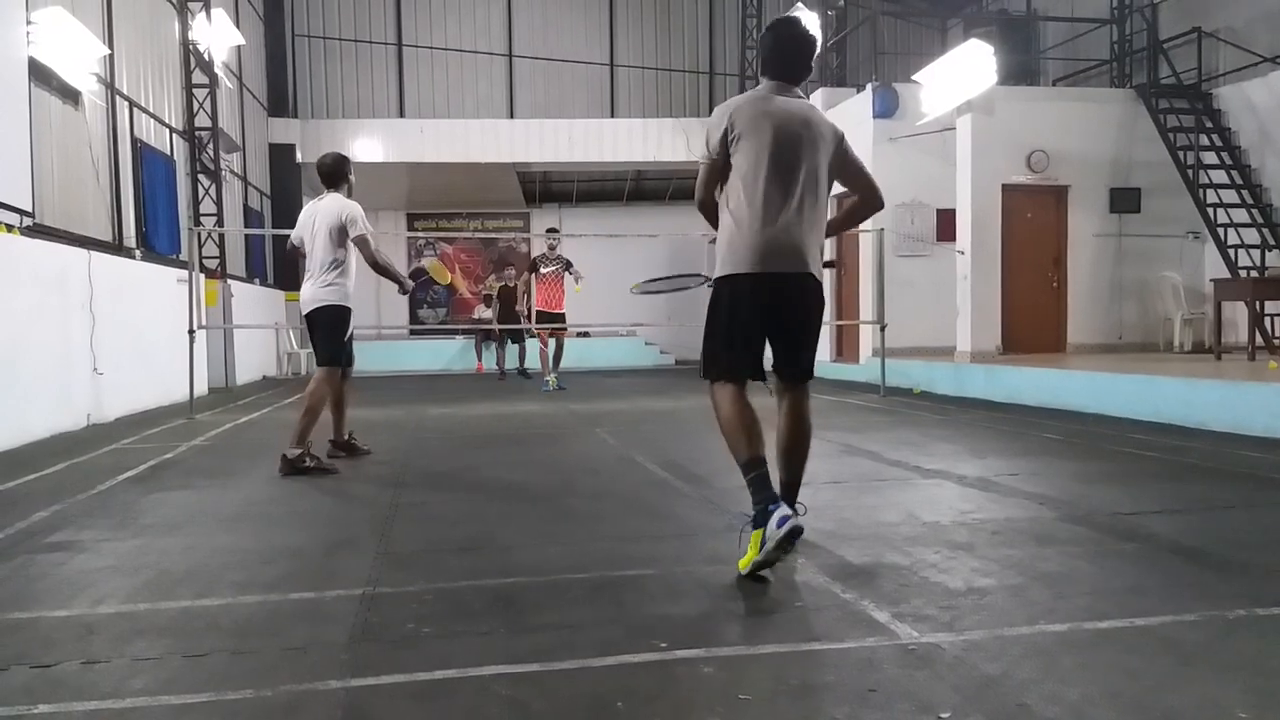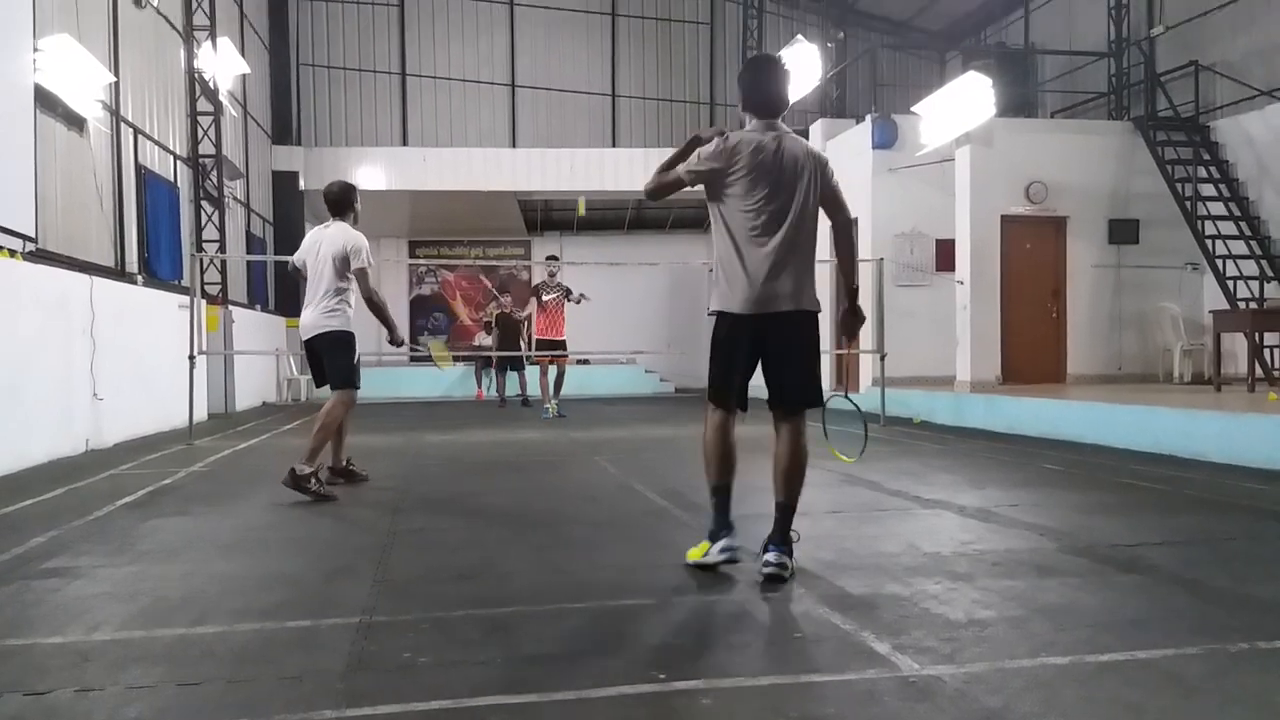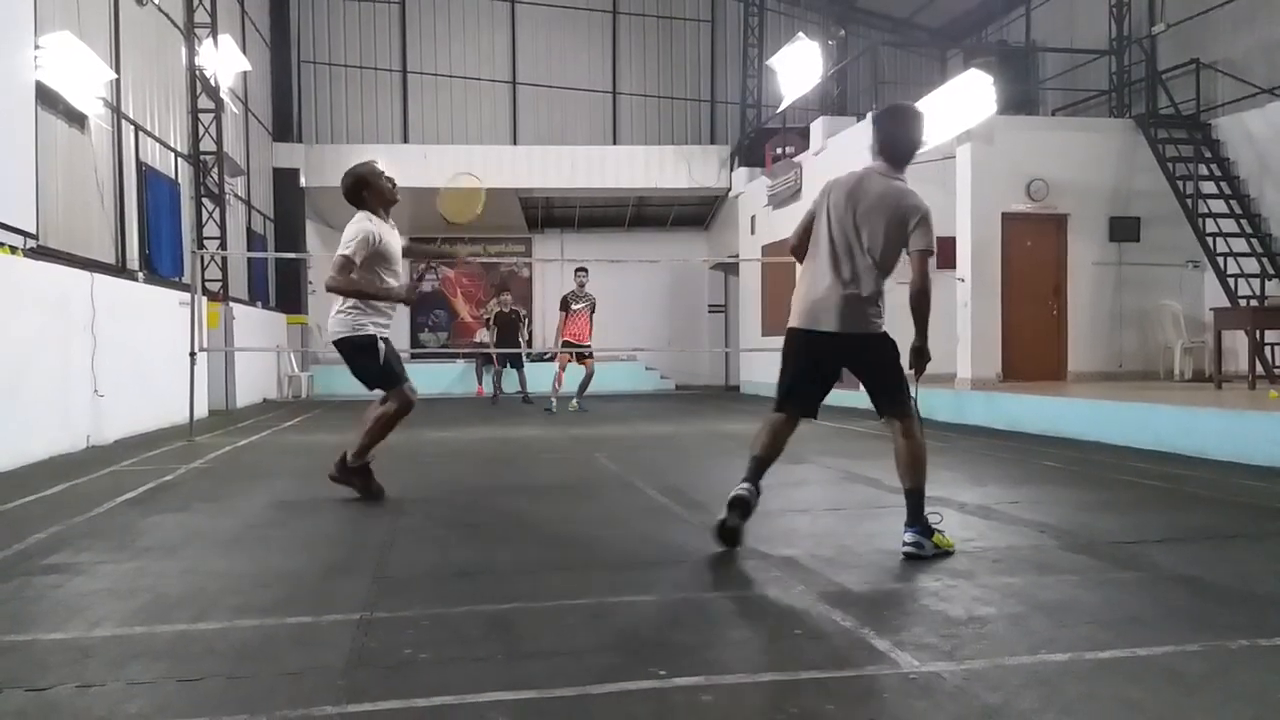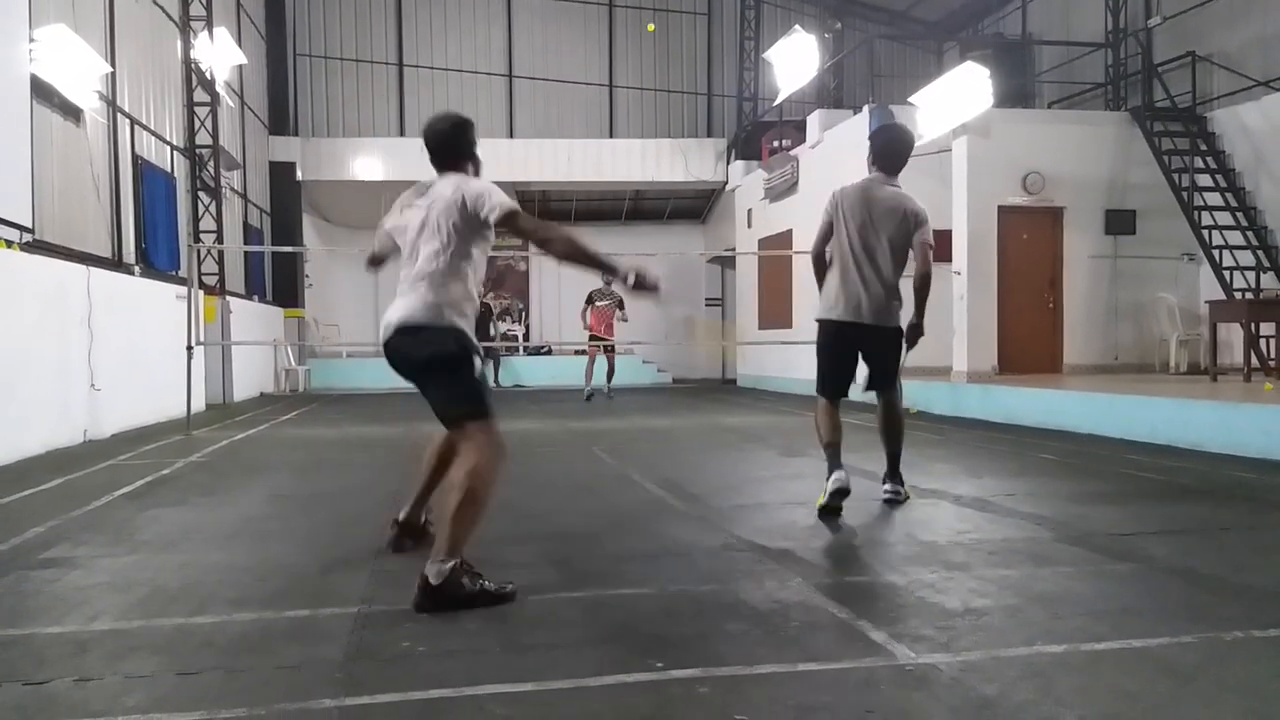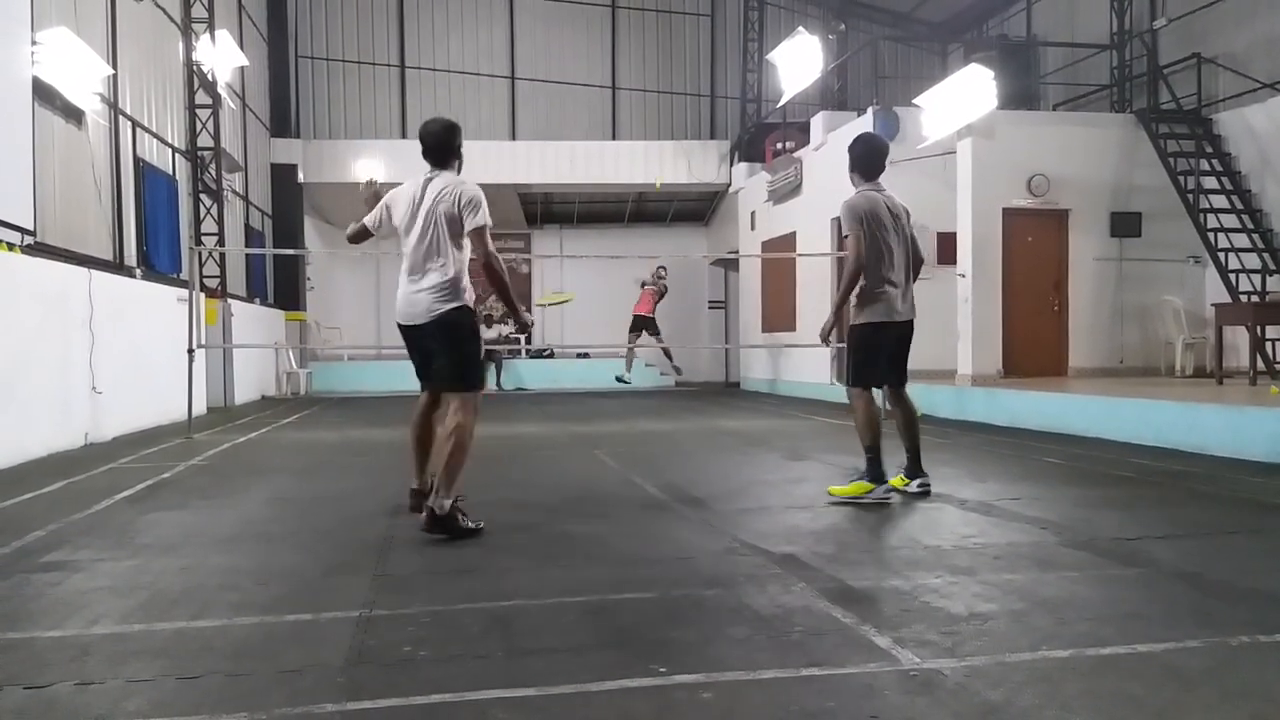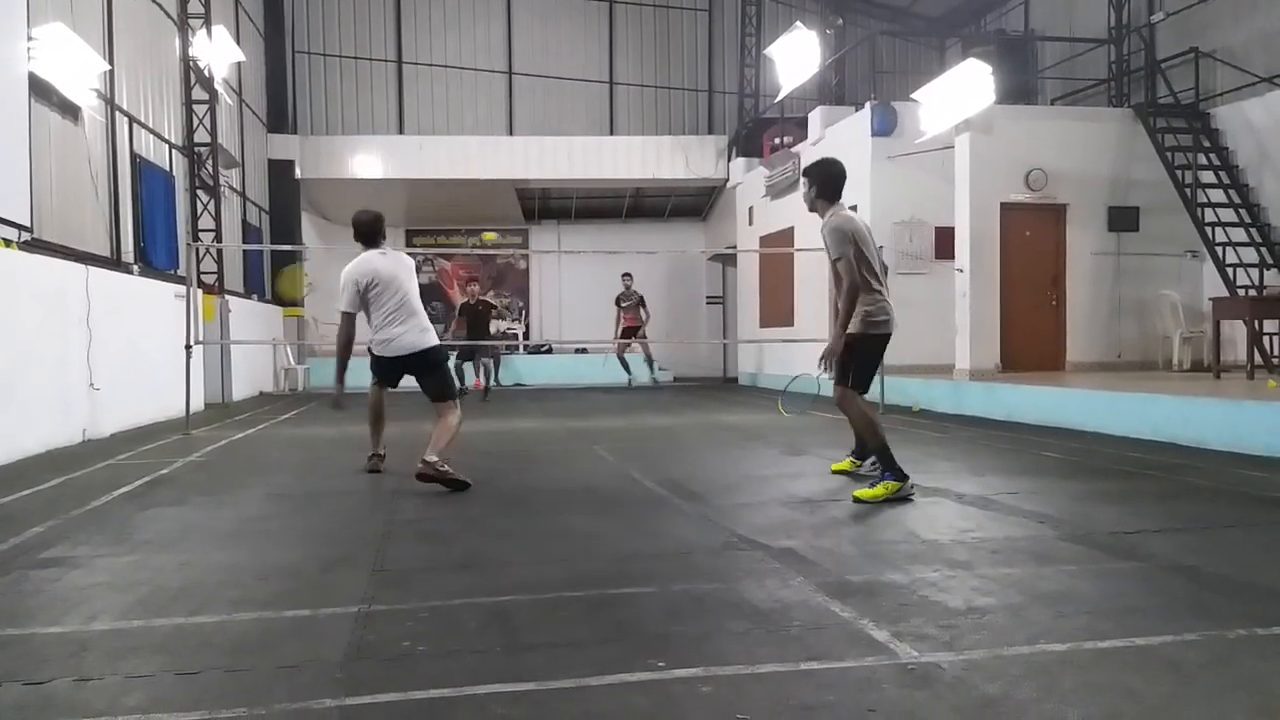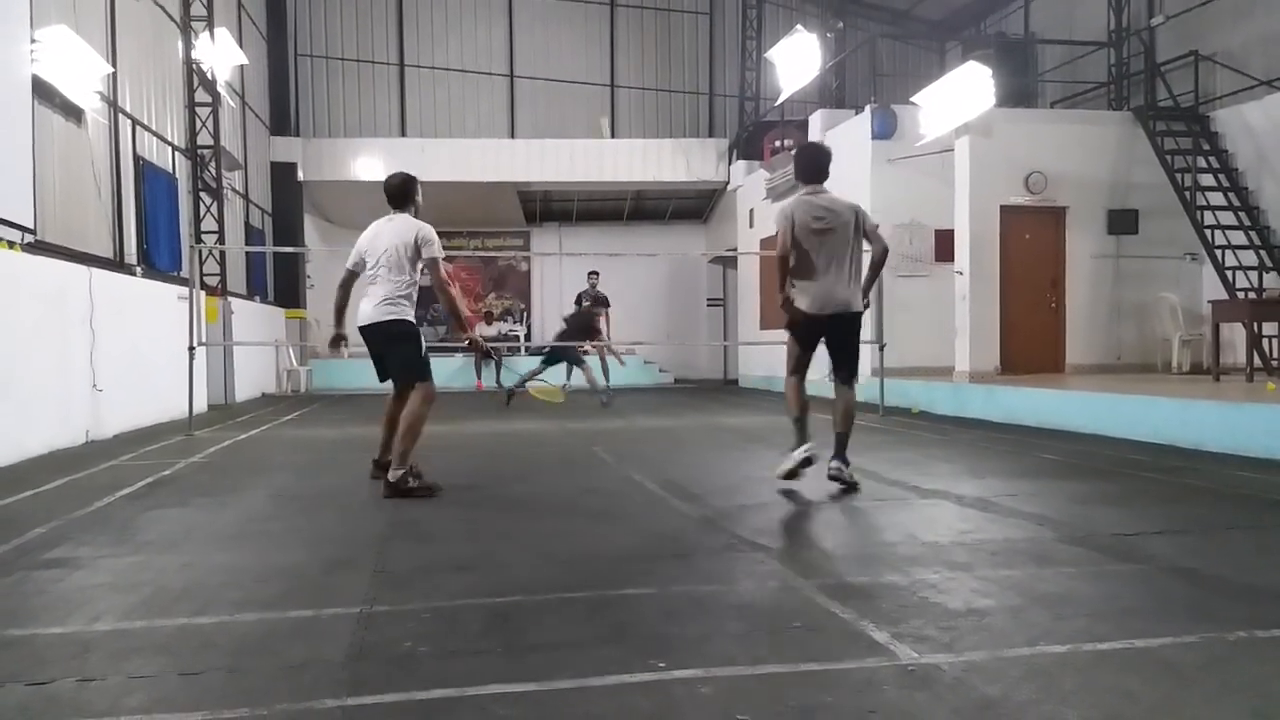
dt=0.7s
person 1, frame 1
left shoulder: (732, 113)
right shoulder: (824, 127)
left elbow: (704, 197)
right elbow: (871, 198)
left hip: (743, 267)
right hip: (802, 271)
left knee: (727, 386)
right knee: (793, 391)
left ankle: (771, 507)
right ankle: (782, 508)
person 1, frame 2
left shoulder: (724, 150)
right shoulder: (811, 157)
left elbow: (652, 190)
right elbow: (844, 225)
left wrist: (692, 144)
right wrist: (850, 296)
left hip: (739, 304)
right hip: (797, 306)
left knee: (720, 411)
right knee: (790, 420)
left ankle: (721, 531)
right ankle: (780, 543)
person 1, frame 3
left shoulder: (835, 187)
right shoulder: (913, 206)
left elbow: (797, 248)
right elbow: (920, 281)
right wrist: (921, 340)
left hip: (807, 320)
right hip: (862, 329)
left knee: (785, 414)
right knee: (904, 420)
left ankle: (748, 488)
right ankle: (917, 528)
person 1, frame 4
left shoulder: (842, 196)
right shoulder: (912, 208)
left elbow: (818, 253)
right elbow: (923, 269)
right wrist: (918, 318)
left hip: (838, 313)
right hip: (884, 316)
left knee: (828, 400)
right knee: (888, 395)
left ankle: (836, 471)
right ankle: (893, 479)
person 1, frame 5
left shoulder: (855, 205)
right shoulder: (898, 206)
left elbow: (856, 263)
right elbow: (916, 260)
left wrist: (834, 314)
left hip: (872, 312)
right hip: (902, 313)
left knee: (859, 390)
right knee: (895, 391)
left ankle: (874, 477)
right ankle: (914, 473)
person 1, frame 6
left shoulder: (834, 226)
right shoulder: (851, 219)
left elbow: (850, 283)
right elbow: (880, 269)
left wrist: (837, 336)
left hip: (867, 323)
right hip: (872, 319)
left knee: (847, 395)
right knee: (849, 390)
left ankle: (895, 477)
right ankle: (864, 454)
person 1, frame 7
left shoulder: (790, 210)
right shoulder: (851, 208)
left elbow: (783, 253)
right elbow: (882, 247)
left wrist: (783, 291)
right wrist: (865, 290)
left hip: (809, 305)
right hip: (848, 307)
left knee: (794, 376)
right knee: (844, 384)
left ankle: (802, 442)
right ankle: (840, 457)
person 2, frame 1
left shoulder: (309, 210)
right shoulder: (348, 208)
left elbow: (294, 246)
right elbow: (372, 258)
right wrist: (403, 281)
left hip: (312, 299)
right hip: (332, 300)
left knee: (340, 370)
right knee: (327, 373)
left ankle: (341, 438)
right ankle: (296, 452)
person 2, frame 2
left shoulder: (313, 236)
right shoulder: (353, 239)
left elbow: (297, 267)
right elbow: (368, 294)
right wrist: (393, 329)
left hip: (310, 325)
right hip: (334, 326)
left knee: (342, 393)
right knee: (344, 396)
left ankle: (339, 464)
right ankle: (304, 469)
person 2, frame 3
left shoulder: (383, 225)
right shoulder: (364, 229)
left elbow: (401, 249)
right elbow: (336, 280)
left wrist: (440, 253)
right wrist: (391, 292)
left hip: (369, 328)
right hip: (357, 329)
left knee: (392, 401)
right knee: (403, 398)
left ankle: (351, 464)
right ankle: (356, 462)
person 2, frame 4
left shoulder: (410, 202)
right shoulder: (472, 191)
left elbow: (375, 257)
right elbow: (542, 236)
right wrist: (619, 273)
left hip: (400, 333)
right hip: (435, 332)
left knee: (463, 431)
right knee: (484, 447)
left ankle: (410, 522)
right ankle: (443, 575)
person 2, frame 5
left shoulder: (399, 195)
right shoulder: (465, 192)
left elbow: (354, 236)
right elbow: (487, 258)
left wrist: (372, 206)
right wrist: (517, 312)
left hip: (409, 311)
right hip: (448, 309)
left knee: (432, 394)
right knee: (463, 403)
left ankle: (420, 487)
right ankle: (441, 504)
person 2, frame 6
left shoulder: (353, 272)
right shoulder: (406, 260)
left elbow: (347, 328)
left wrist: (340, 378)
left hip: (386, 349)
right hip: (426, 345)
left knee: (378, 387)
right knee: (450, 412)
left ankle: (376, 454)
right ankle: (432, 460)
person 2, frame 7
left shoulder: (371, 232)
right shoulder: (422, 230)
left elbow: (344, 285)
right elbow: (442, 284)
left wrist: (338, 328)
right wrist: (466, 331)
left hip: (370, 320)
right hip: (394, 321)
left knee: (403, 389)
right knee: (423, 392)
left ankle: (385, 460)
right ankle: (398, 474)
